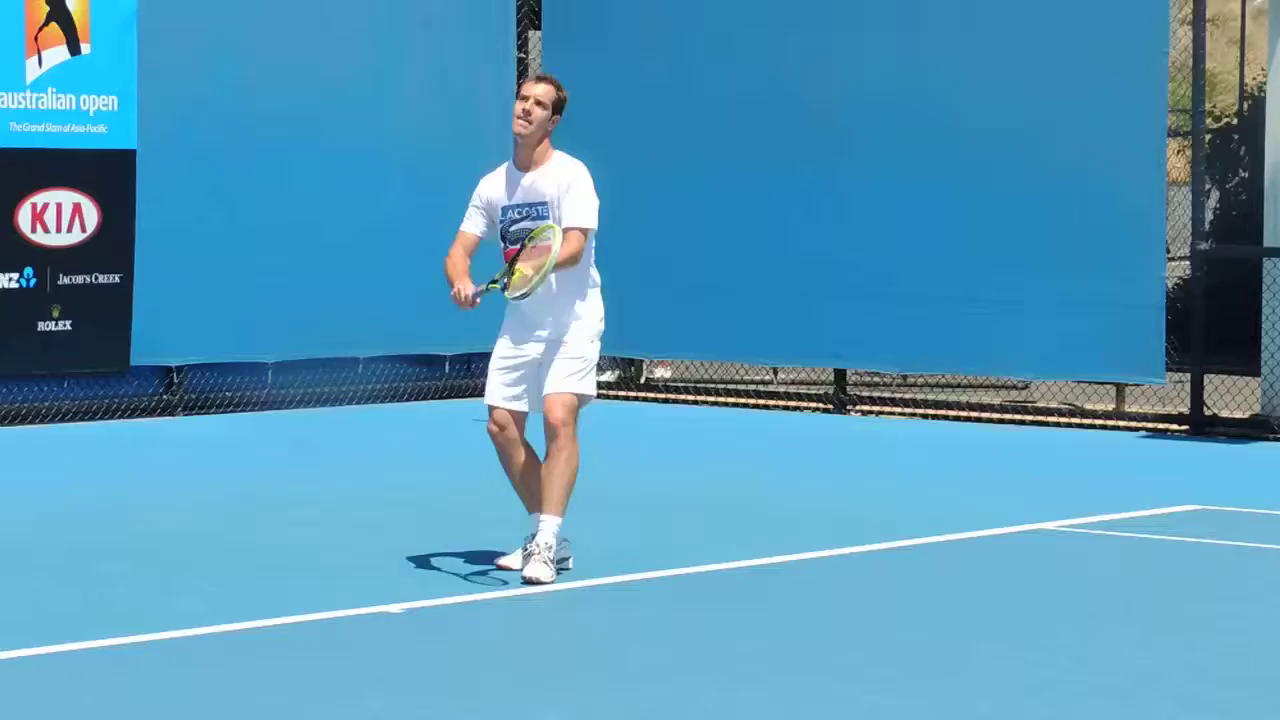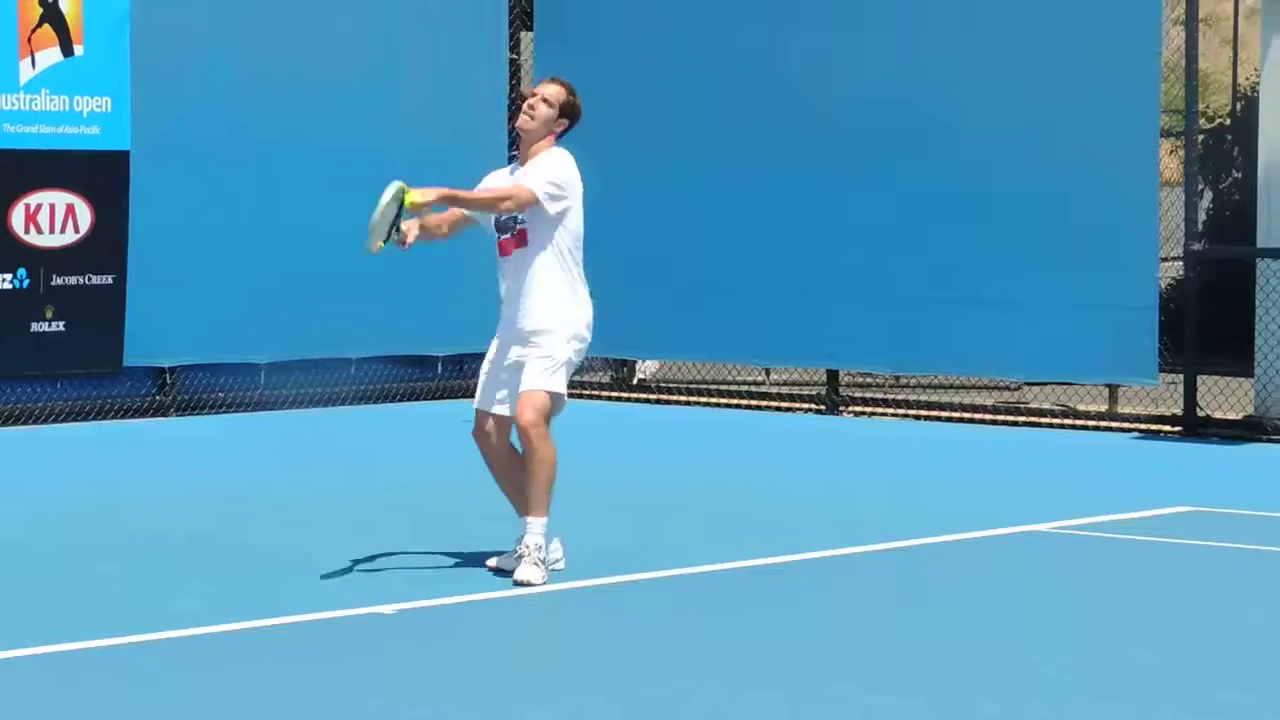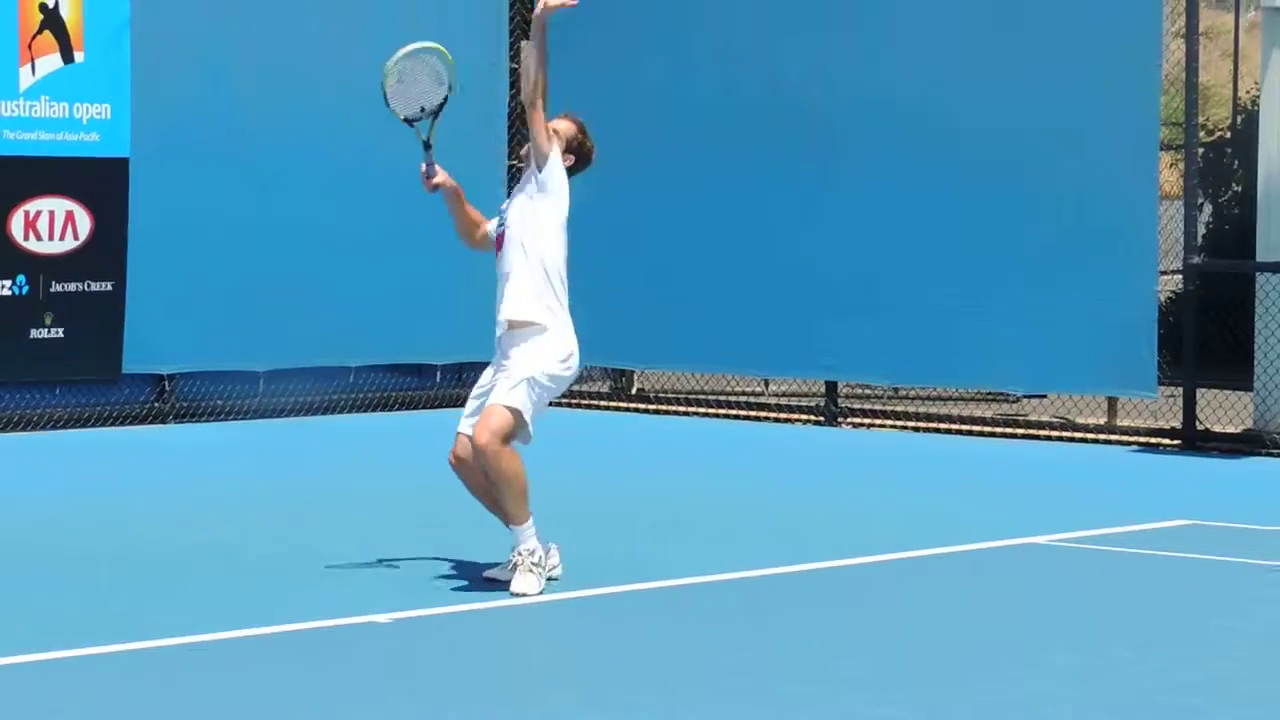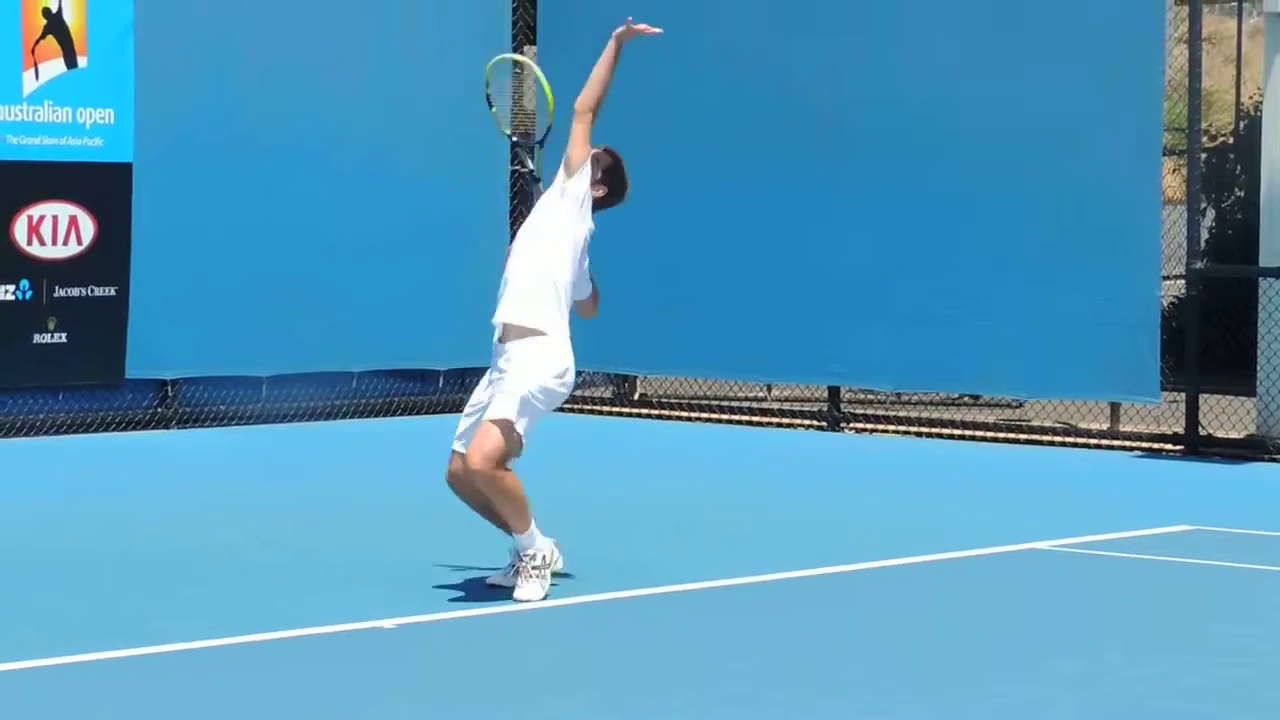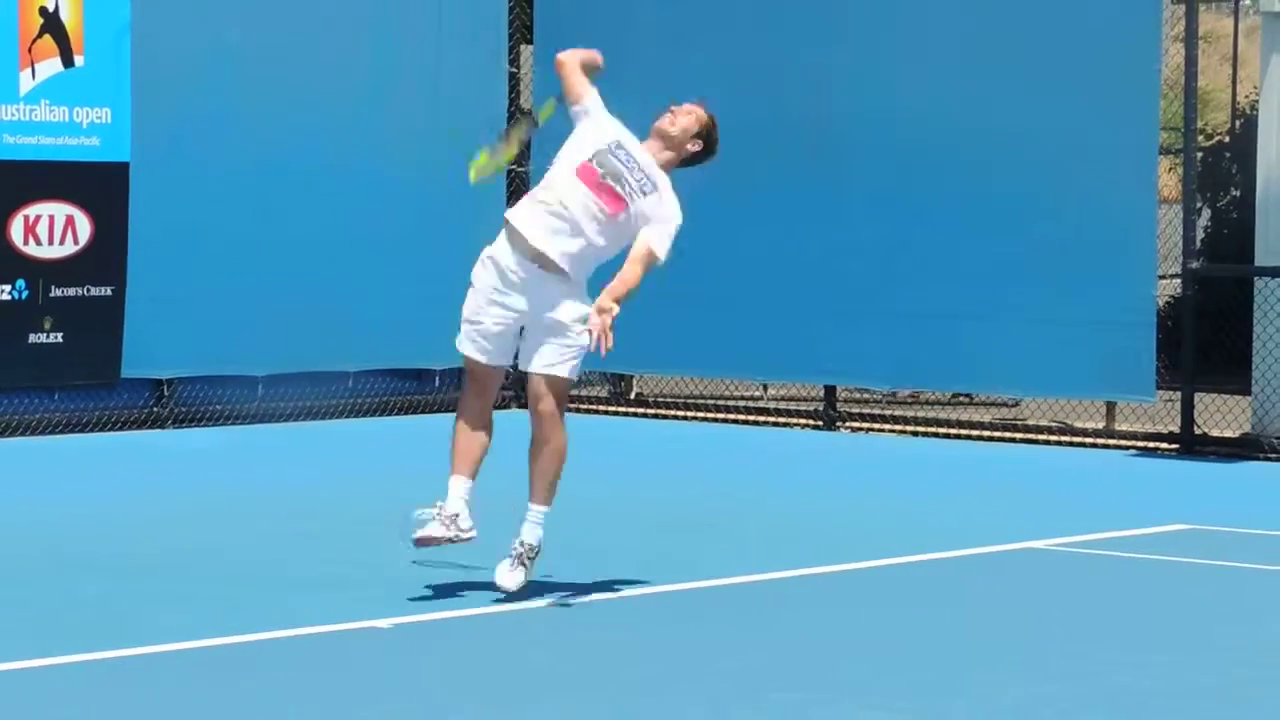
dt=0.3s
person 1, frame 1
left shoulder: (571, 173)
right shoulder: (492, 185)
left elbow: (576, 247)
right elbow: (461, 248)
right wrist: (460, 280)
left hip: (571, 323)
right hip: (520, 327)
left knee: (558, 419)
right knee: (502, 425)
left ankle: (548, 543)
right ankle: (545, 535)
person 1, frame 2
left shoulder: (558, 167)
right shoulder: (500, 177)
left elbow: (508, 201)
right elbow: (450, 223)
left wrist: (441, 194)
right wrist: (417, 225)
left hip: (557, 323)
right hip: (513, 326)
left knee: (531, 418)
right knee: (489, 431)
left ankle: (535, 545)
right ankle: (538, 540)
person 1, frame 3
left shoulder: (547, 186)
right shoulder: (522, 201)
left elbow: (531, 100)
right elbow: (477, 237)
right wrist: (451, 190)
left hip: (542, 346)
right hip: (511, 350)
left knee: (486, 440)
right knee: (464, 456)
left ankle: (531, 549)
right ankle: (531, 548)
person 1, frame 4
left shoulder: (569, 202)
right shoulder: (561, 225)
left elbow: (584, 111)
right elbow: (587, 305)
left wrist: (615, 43)
left hip: (537, 361)
right hip: (508, 364)
left knee: (481, 462)
right knee: (459, 474)
left ankle: (534, 553)
right ankle: (531, 549)
person 1, frame 5
left shoulder: (665, 207)
right shoulder: (607, 133)
left elbow: (638, 263)
right elbow: (566, 63)
left wrist: (606, 304)
left hip: (562, 295)
right hip: (508, 267)
left knee: (548, 407)
right knee: (477, 399)
left ankle: (529, 542)
right ankle: (455, 512)
